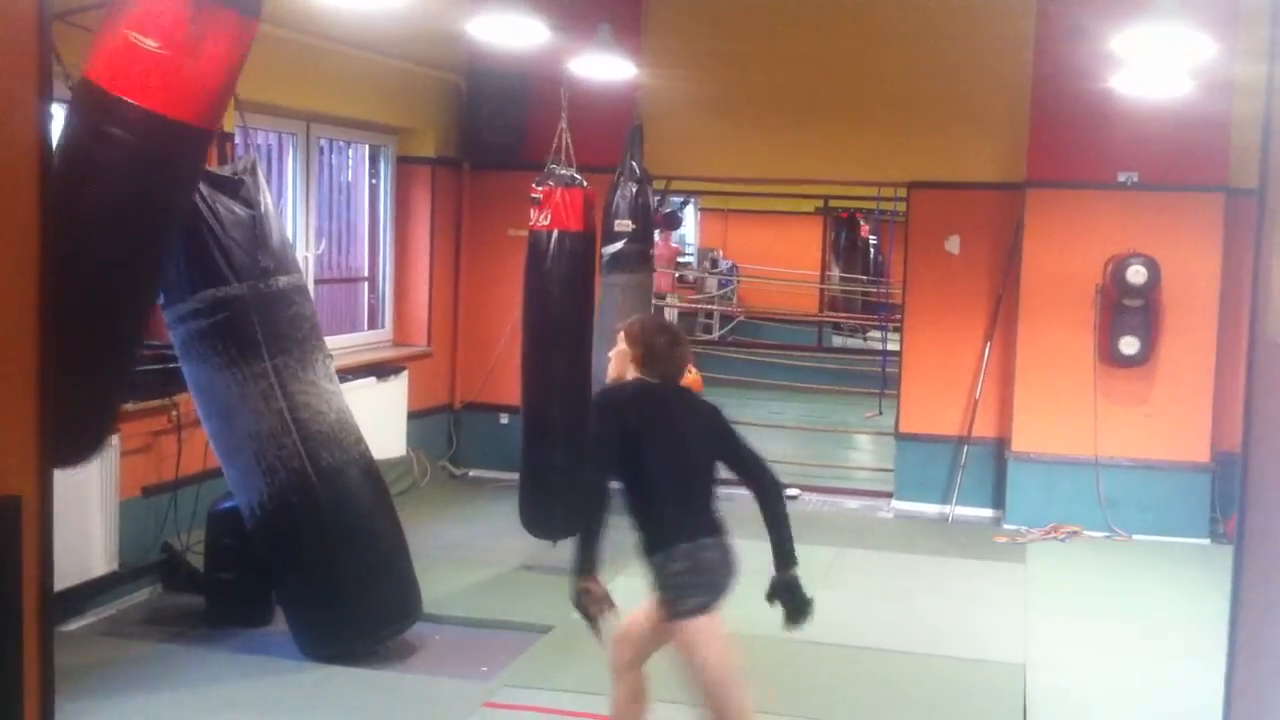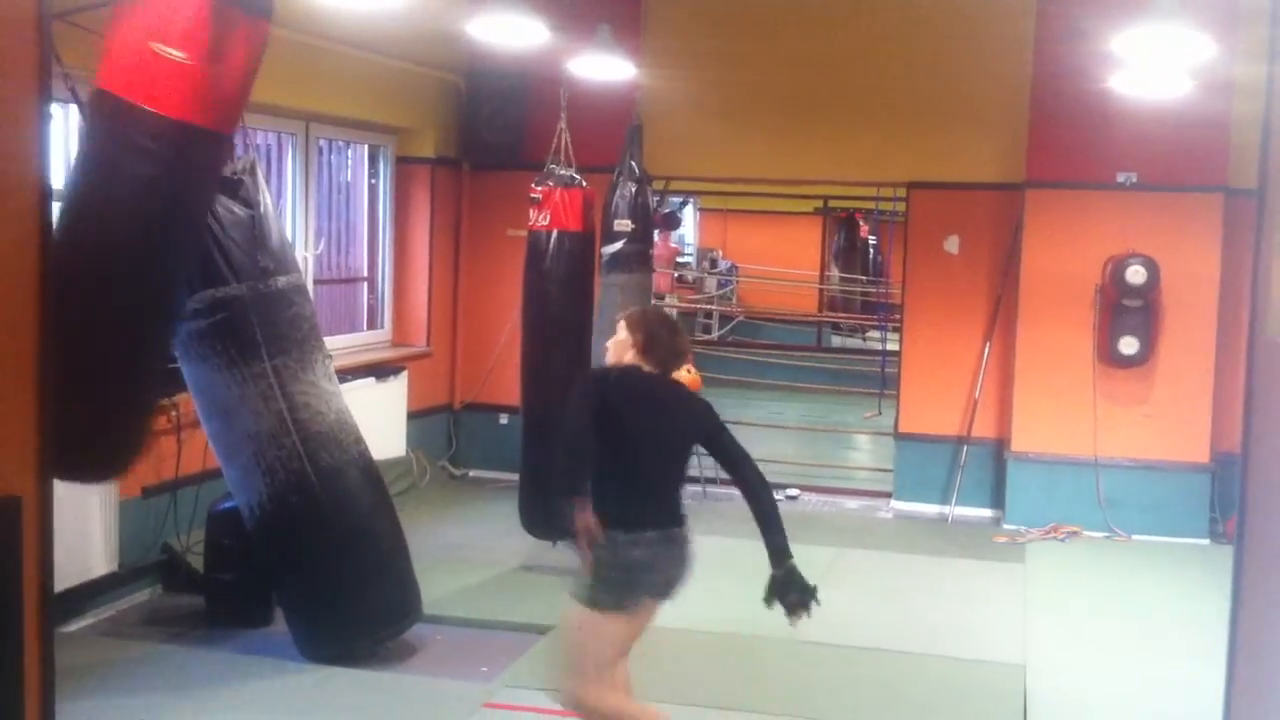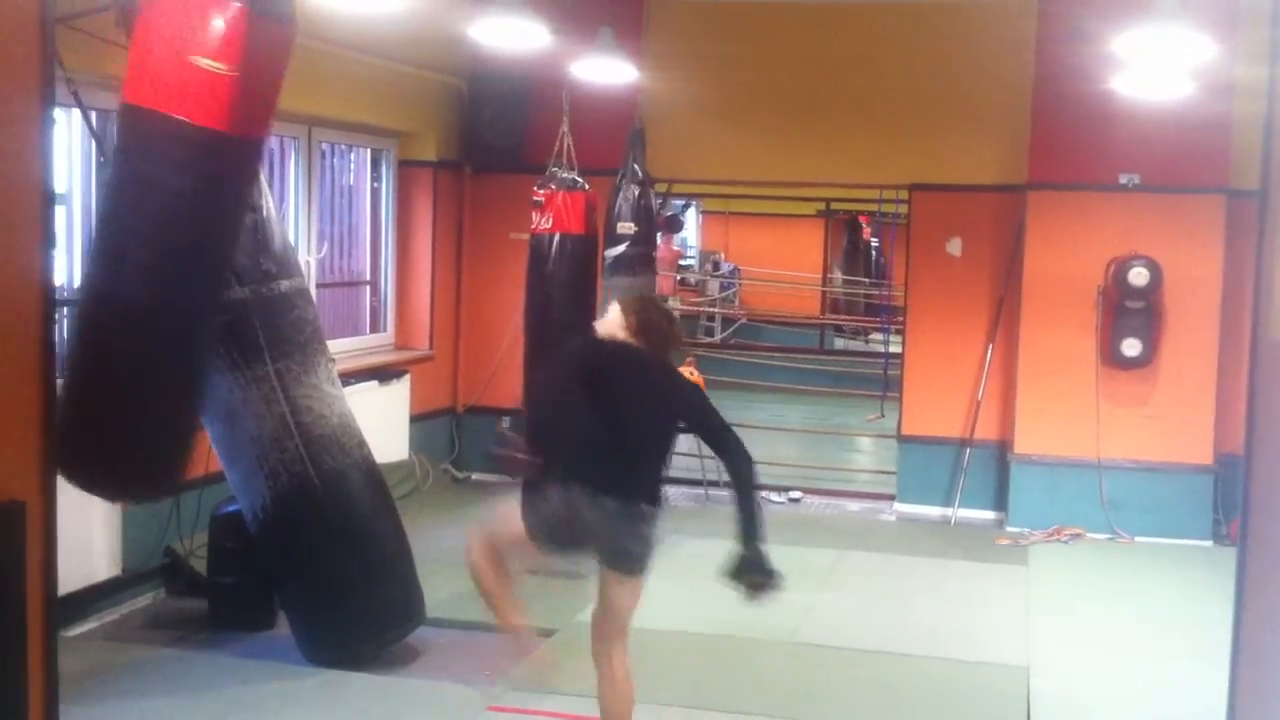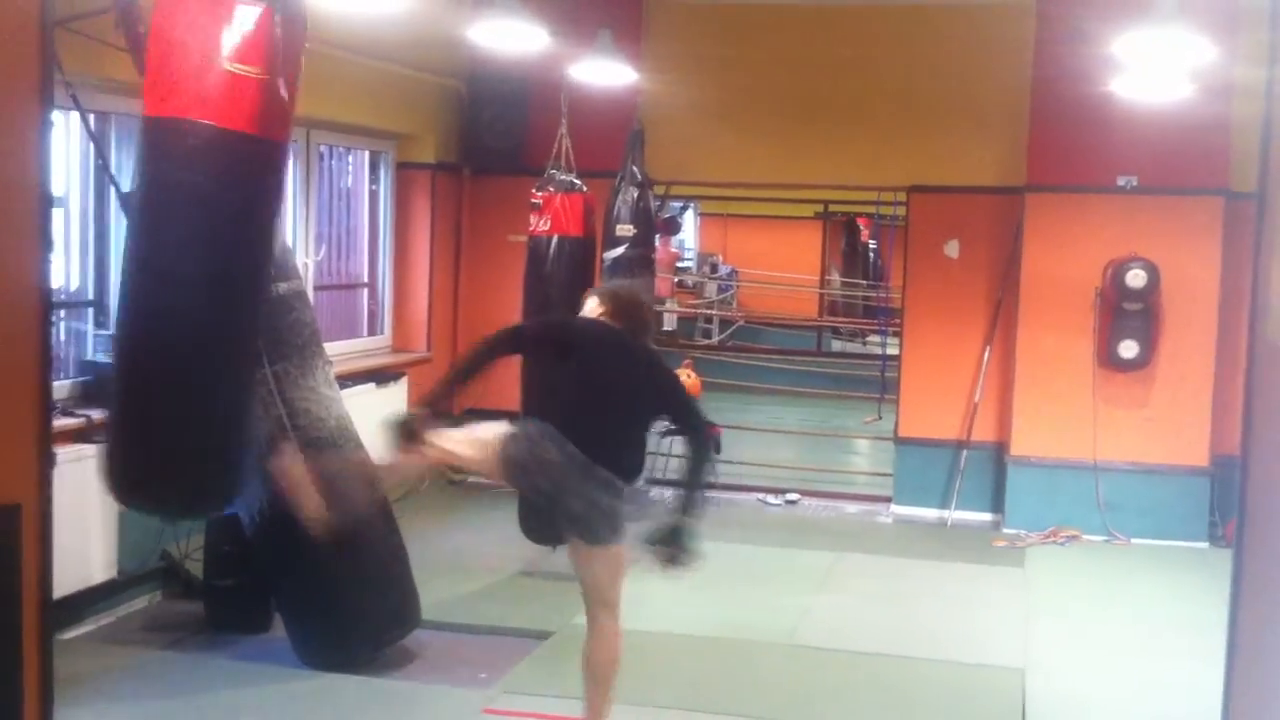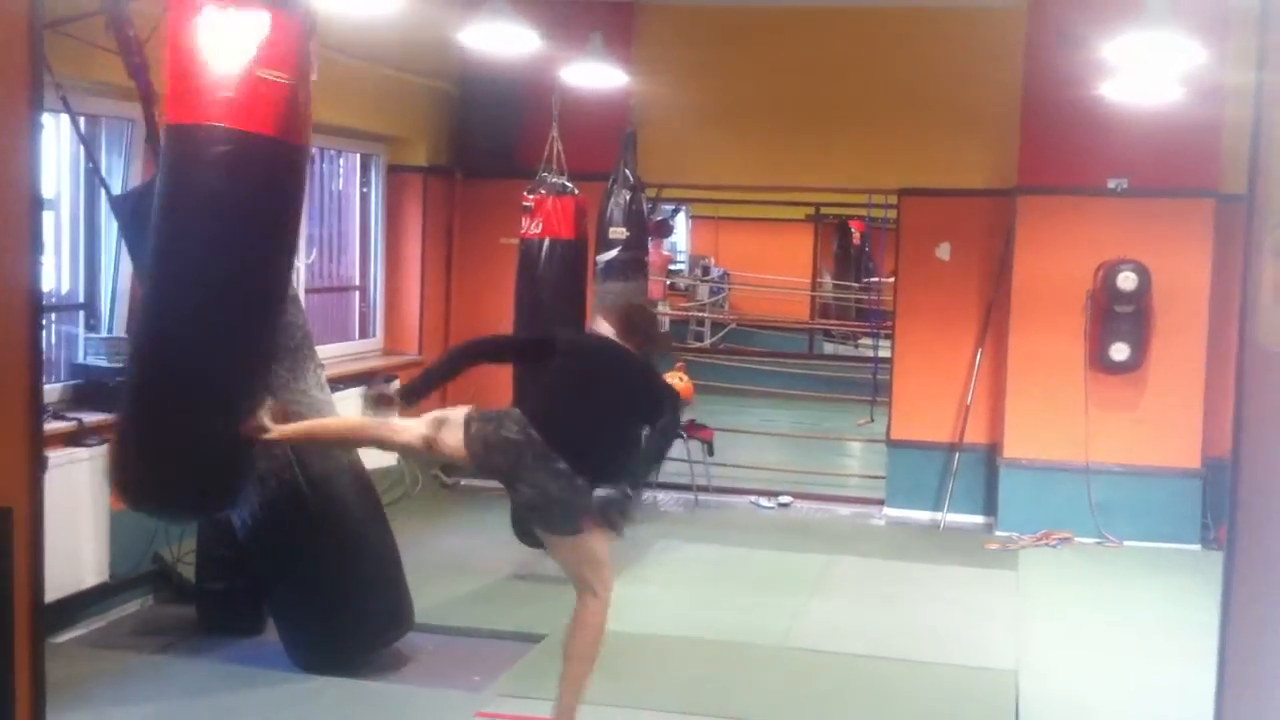
dt=0.1s
person 1, frame 1
left shoulder: (612, 403)
right shoulder: (699, 409)
left elbow: (596, 488)
right elbow: (767, 484)
left wrist: (585, 573)
right wrist: (786, 570)
left hip: (681, 563)
right hip: (709, 555)
right knee: (625, 646)
person 1, frame 2
left shoulder: (601, 382)
right shoulder: (691, 404)
left elbow: (575, 442)
right elbow: (752, 480)
left wrist: (581, 506)
right wrist: (782, 564)
left hip: (620, 552)
right hip: (668, 550)
right knee: (608, 660)
person 1, frame 3
left shoulder: (597, 352)
right shoulder: (682, 389)
left elbow: (544, 392)
right elbow: (738, 462)
right wrist: (751, 547)
left hip: (574, 501)
right hip: (633, 524)
left knee: (484, 544)
right knee: (610, 647)
left ankle: (516, 635)
person 1, frame 4
left shoulder: (578, 331)
right shoulder: (660, 374)
left elbow: (501, 342)
right elbow: (699, 439)
left wrist: (428, 405)
right wrist: (682, 518)
left hip: (539, 448)
right hip: (596, 495)
left knee: (434, 442)
right knee: (605, 615)
person 1, frame 5
left shoulder: (577, 345)
right shoulder: (659, 394)
left elbow: (484, 349)
right elbow: (660, 438)
left wrist: (409, 392)
right wrist: (626, 491)
left hip: (507, 433)
right hip: (554, 486)
left knee: (388, 429)
right knee: (596, 593)
left ankle: (275, 431)
